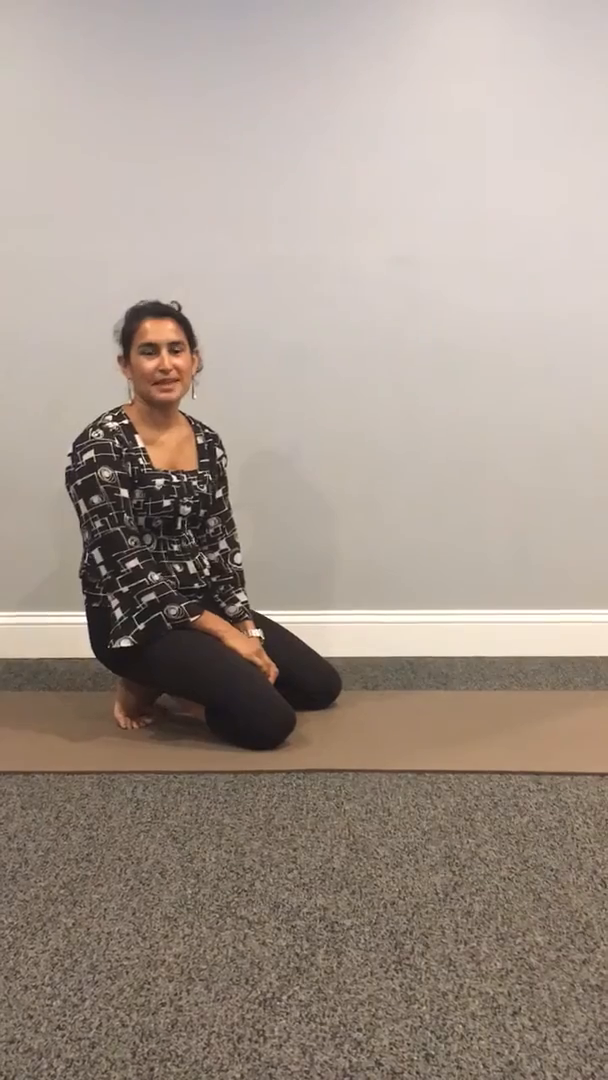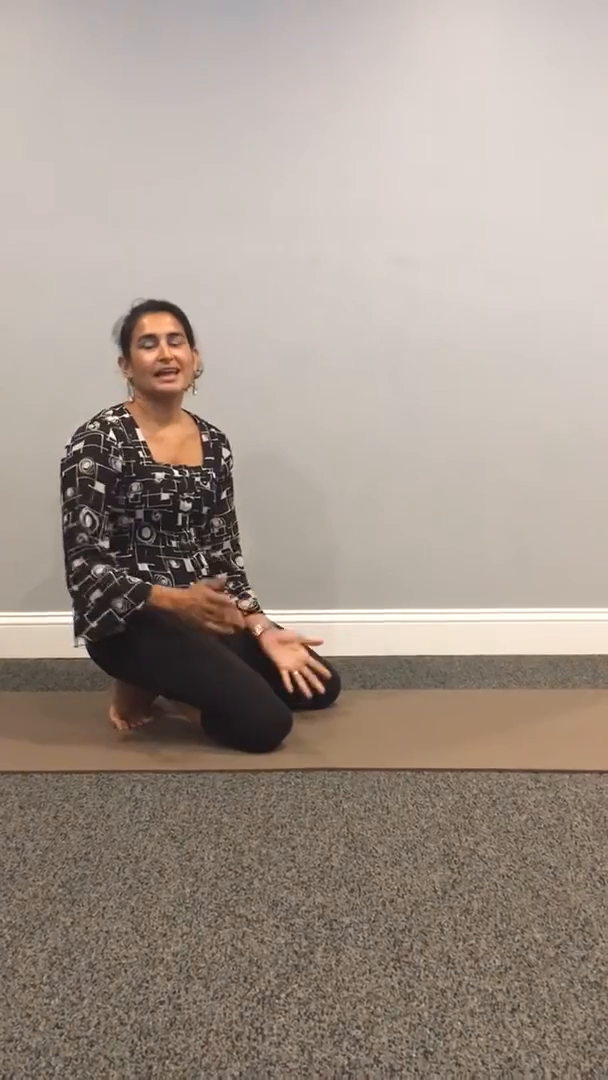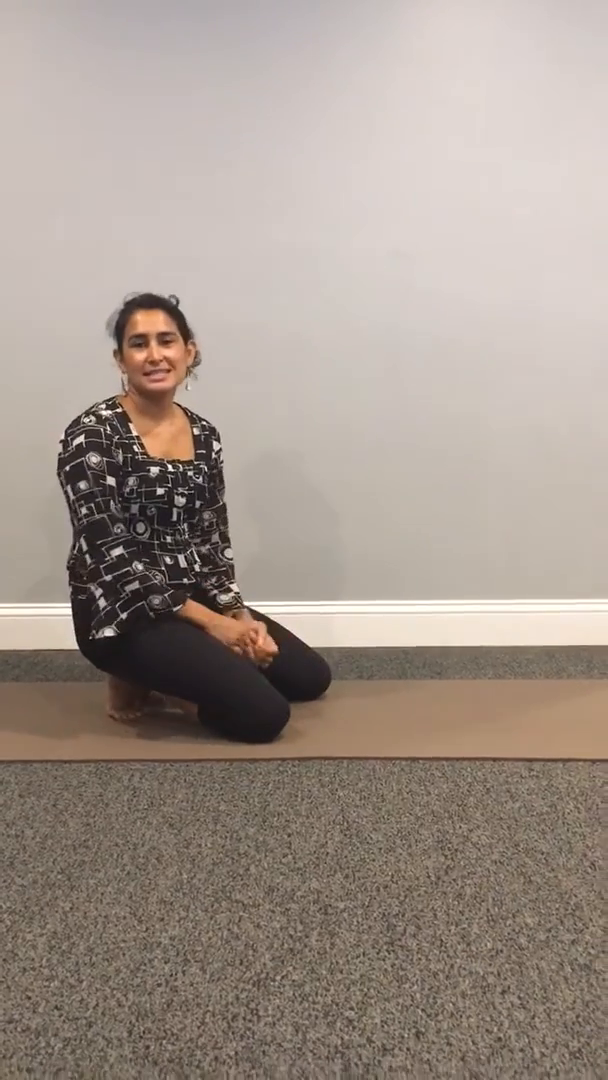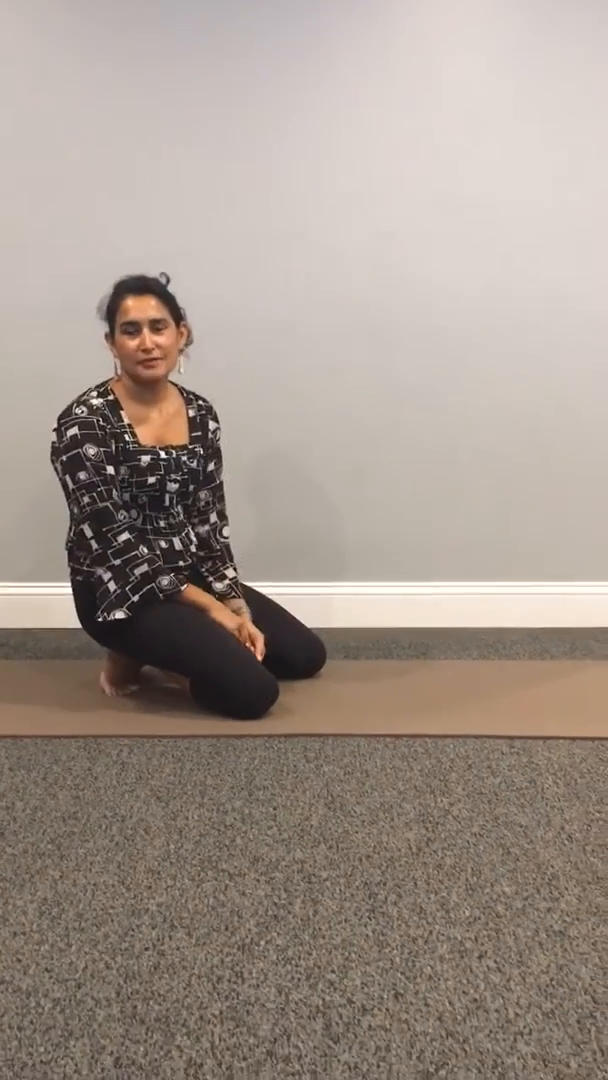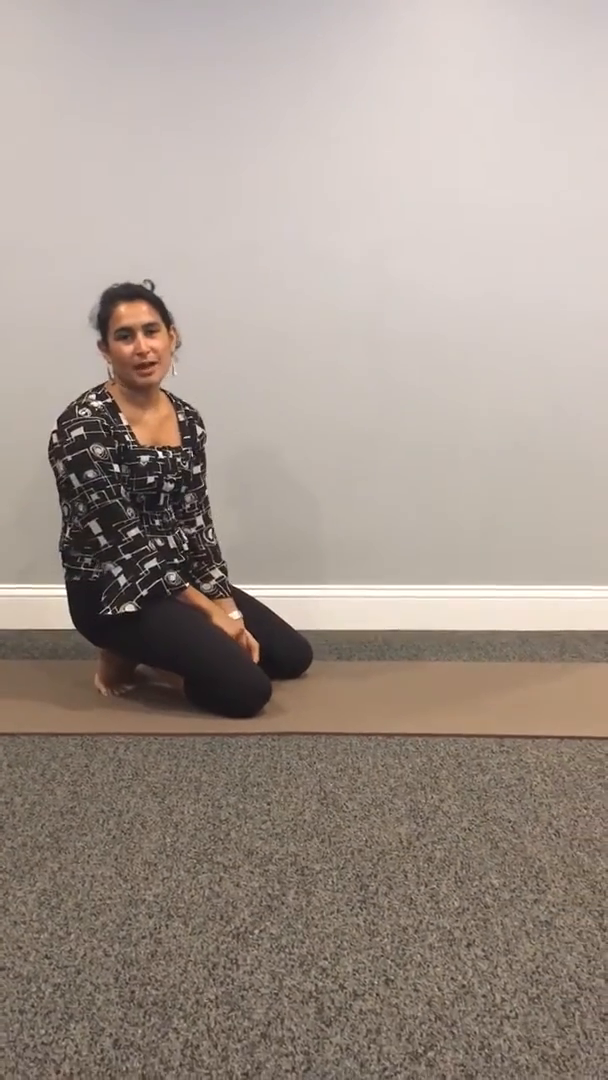
dt=0.5s
person 1, frame 1
left shoulder: (206, 442)
right shoulder: (100, 446)
left elbow: (222, 546)
right elbow: (125, 566)
left wrist: (247, 630)
right wrist: (225, 633)
left hip: (202, 603)
right hip: (135, 619)
left knee: (321, 686)
right knee: (270, 720)
left ankle: (173, 678)
right ankle: (145, 684)
person 1, frame 2
left shoulder: (214, 443)
right shoulder: (98, 442)
left elbow: (223, 549)
right elbow: (84, 563)
left wrist: (261, 629)
right wrist: (172, 600)
left hip: (198, 607)
right hip: (132, 621)
left knee: (319, 687)
right knee: (266, 722)
left ankle: (170, 680)
right ankle: (143, 685)
person 1, frame 3
left shoulder: (204, 435)
right shoulder: (92, 435)
left elbow: (212, 540)
right elbow: (108, 556)
left wrist: (238, 616)
right wrist: (208, 621)
left hip: (191, 598)
right hip: (123, 613)
left knee: (311, 677)
right knee: (264, 713)
left ankle: (167, 675)
right ankle: (137, 679)
person 1, frame 4
left shoulder: (201, 414)
right shoulder: (84, 423)
left elbow: (211, 519)
right elbow: (113, 542)
left wrist: (236, 606)
right wrist: (210, 608)
left hip: (188, 576)
right hip: (120, 592)
left knee: (306, 656)
right knee: (254, 691)
left ankle: (164, 650)
right ankle: (133, 656)
person 1, frame 5
left shoulder: (186, 419)
right shoulder: (84, 425)
left elbow: (197, 523)
right elbow: (123, 538)
left wrist: (228, 608)
right wrist: (210, 612)
left hip: (176, 578)
right hip: (111, 592)
left knee: (293, 657)
right knee: (247, 690)
left ankle: (148, 646)
right ankle: (127, 654)
